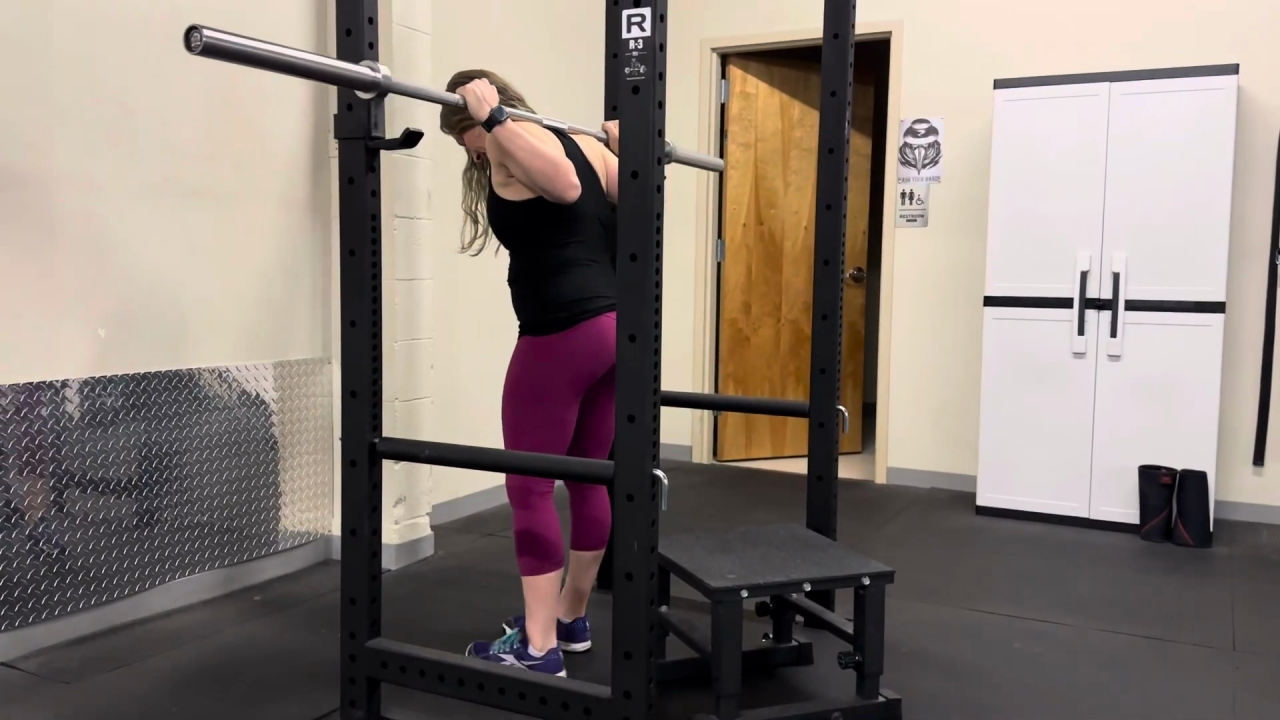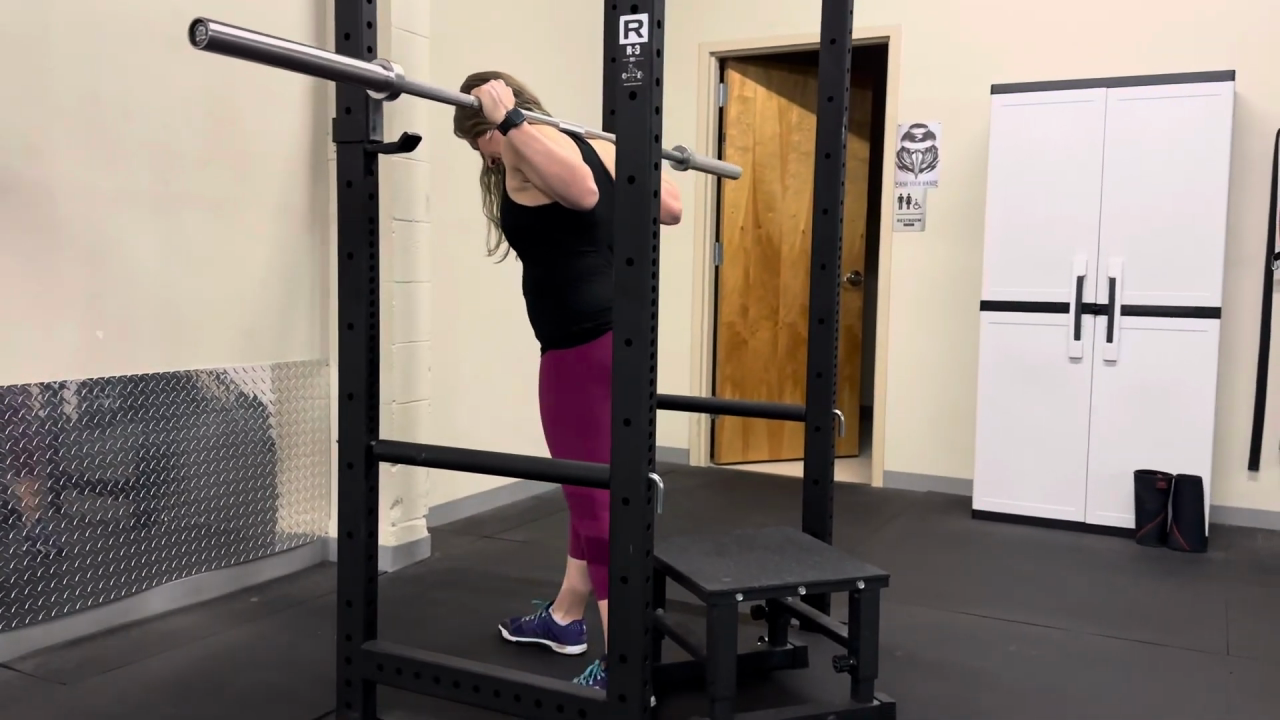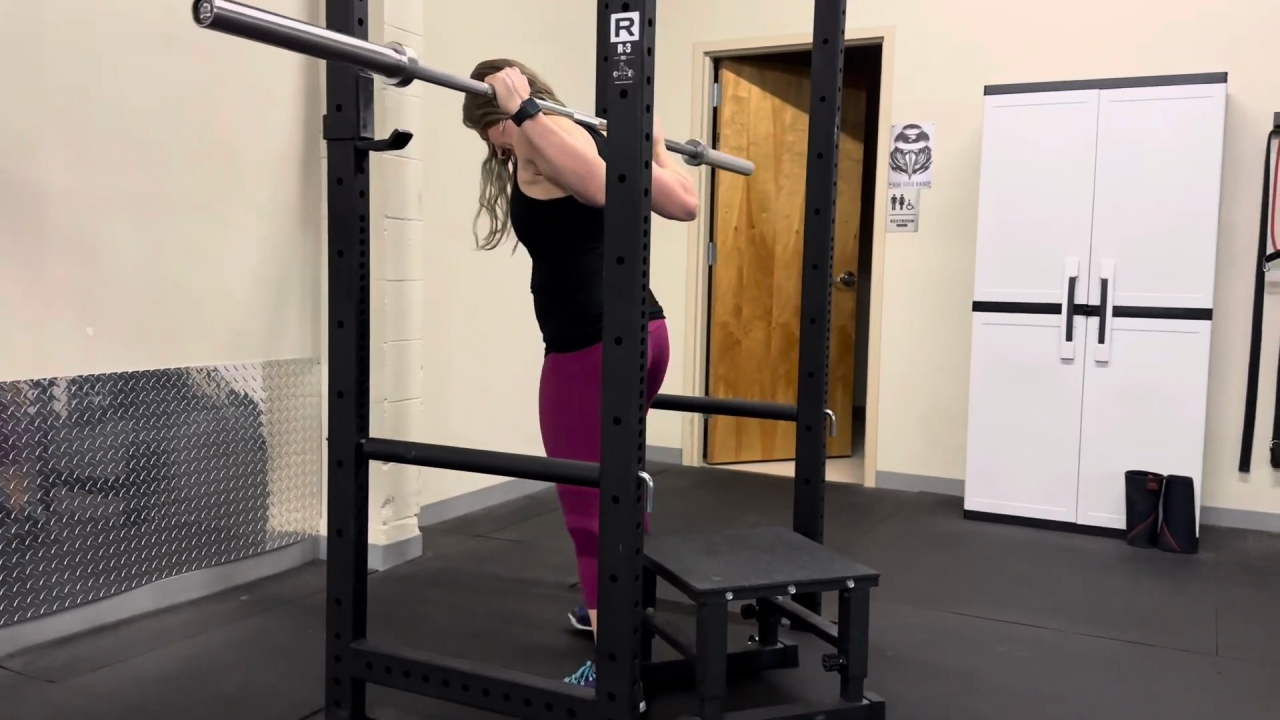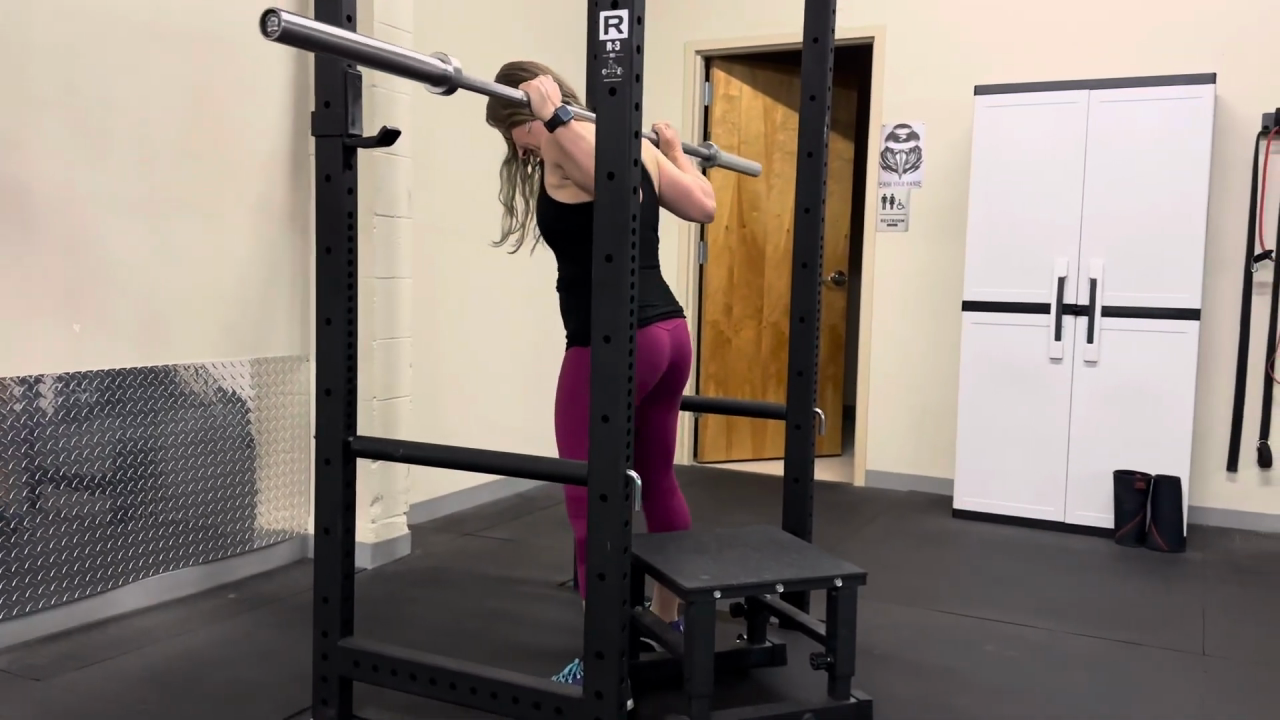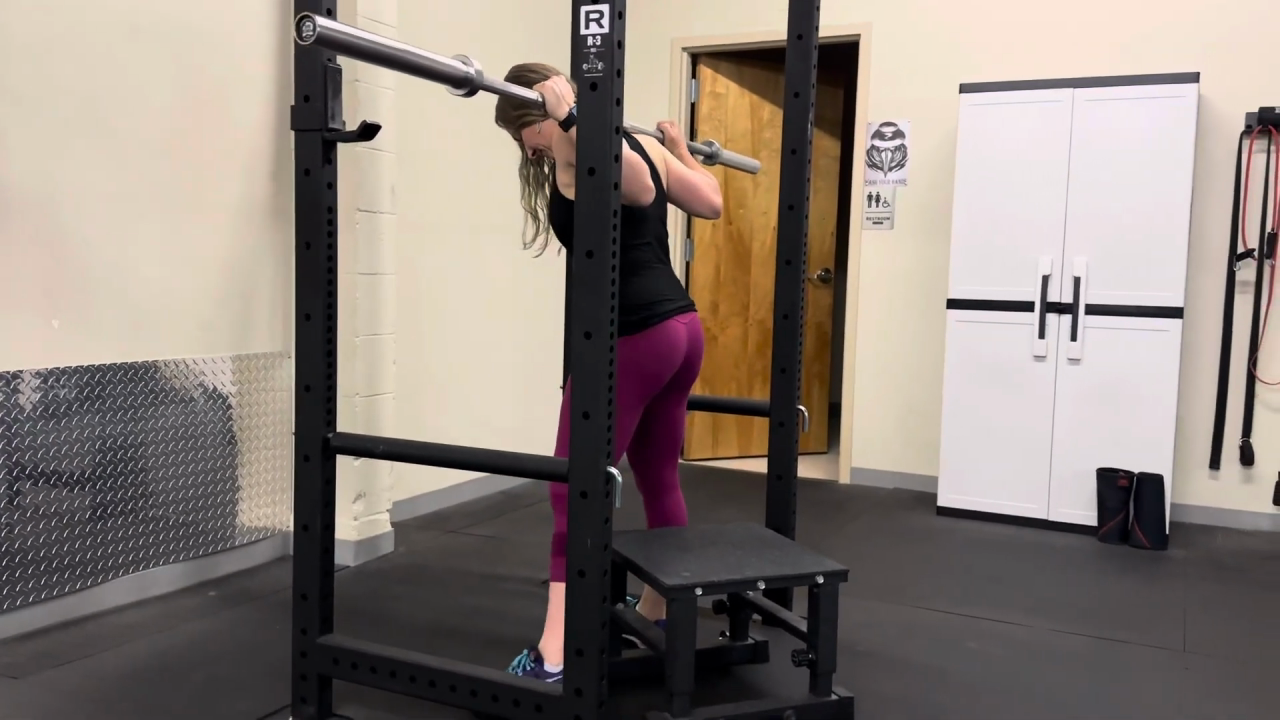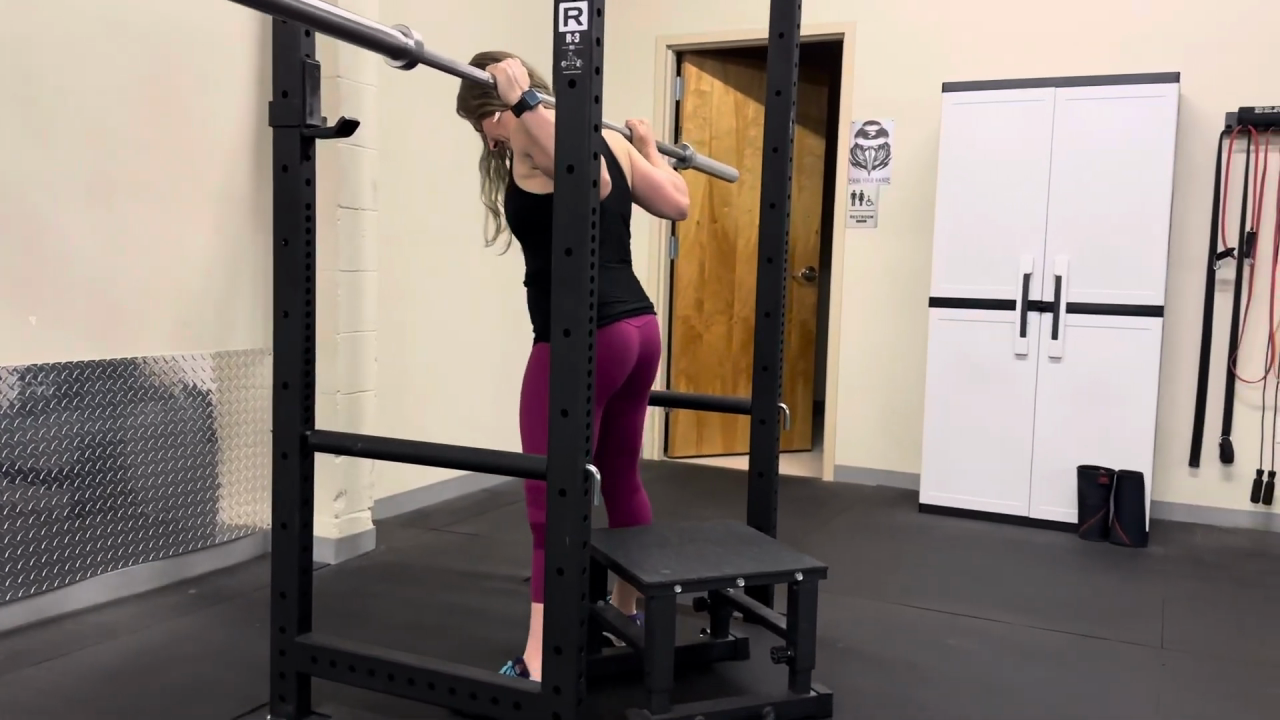
dt=0.4s
person 1, frame 1
left shoulder: (511, 144)
right shoulder: (583, 142)
left elbow: (563, 185)
left wrist: (492, 118)
right wrist: (623, 149)
left hip: (561, 337)
right hip: (614, 327)
left knee: (530, 489)
right knee: (589, 480)
left ankle: (538, 645)
right ankle: (570, 616)
person 1, frame 2
left shoulder: (525, 147)
right shoulder: (598, 146)
left elbow: (581, 192)
right elbow: (669, 208)
left wrist: (508, 120)
left hip: (583, 347)
left knee: (594, 503)
right knee: (593, 491)
right ankle: (565, 617)
person 1, frame 3
left shoulder: (539, 138)
right shoulder: (604, 137)
left elbow: (596, 187)
right elbow: (685, 203)
left wrist: (524, 110)
right wrist: (658, 148)
left hip: (590, 350)
right hip: (646, 333)
left knee: (588, 508)
person 1, frame 4
left shoulder: (566, 146)
right shoulder: (636, 144)
right elbow: (703, 204)
left wrist: (555, 118)
right wrist: (675, 151)
right hip: (669, 335)
left knee: (592, 506)
right knee: (657, 484)
right ankle: (671, 614)
person 1, frame 5
left shoulder: (577, 146)
right shoulder: (640, 141)
left elbow: (635, 184)
right elbow: (710, 201)
left wrist: (571, 118)
right wrist: (679, 149)
left hip: (630, 340)
right hip: (680, 329)
left knee: (575, 489)
right knee: (659, 480)
left ankle: (554, 654)
right ankle: (657, 610)
person 1, frame 6
left shoulder: (531, 139)
right shoulder: (609, 139)
left elbow: (588, 179)
right elbow: (677, 202)
left wrist: (523, 101)
right wrist: (648, 147)
left hip: (582, 342)
right hip: (639, 331)
left knee: (551, 503)
right knee: (622, 483)
left ankle: (539, 665)
right ankle: (630, 608)
